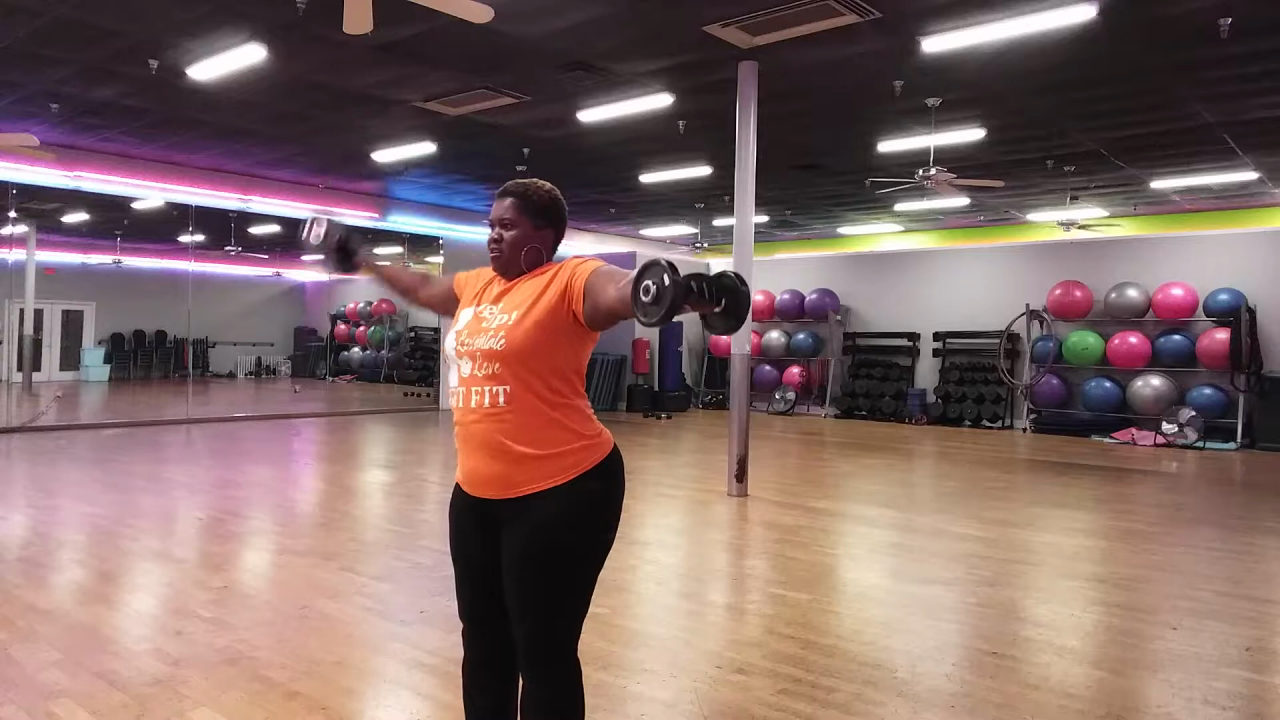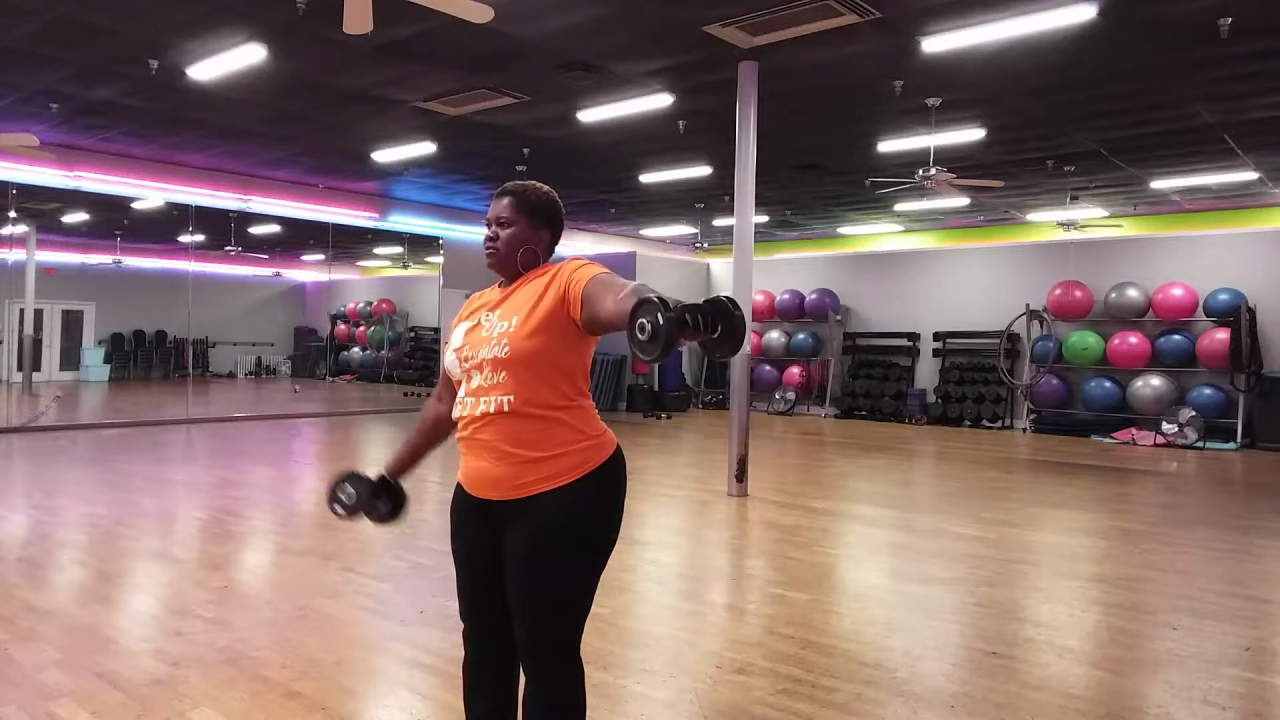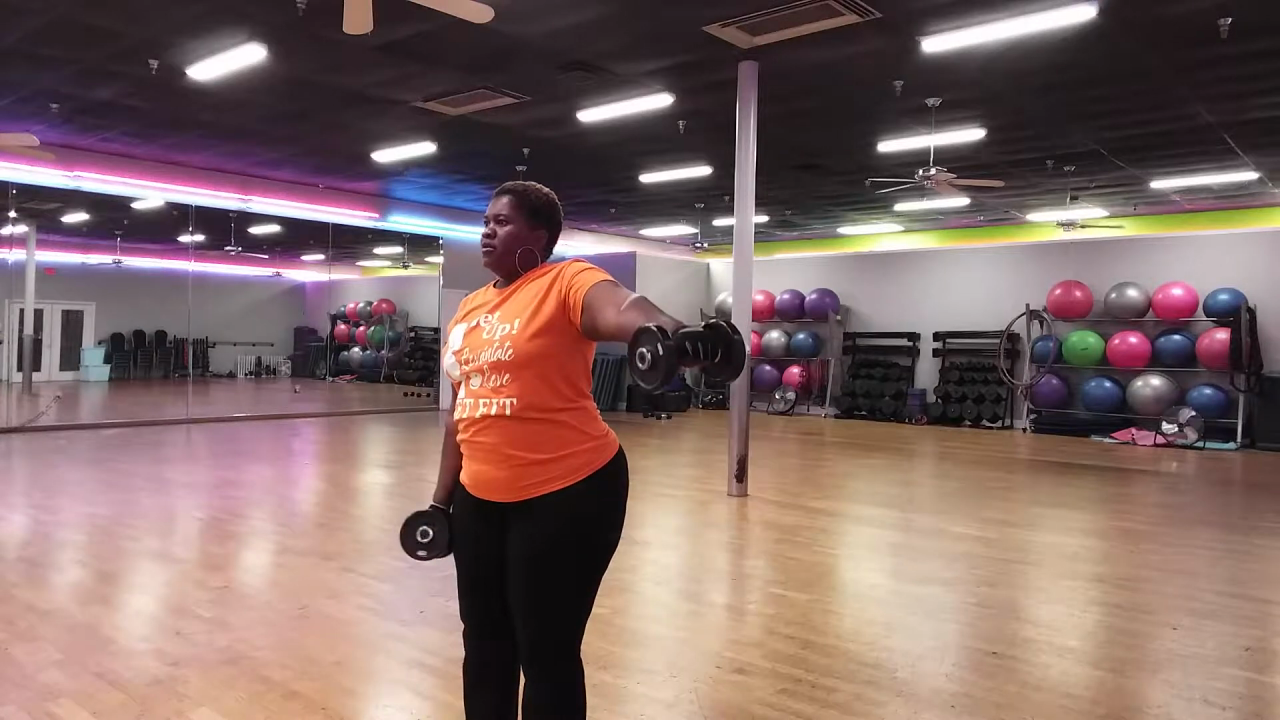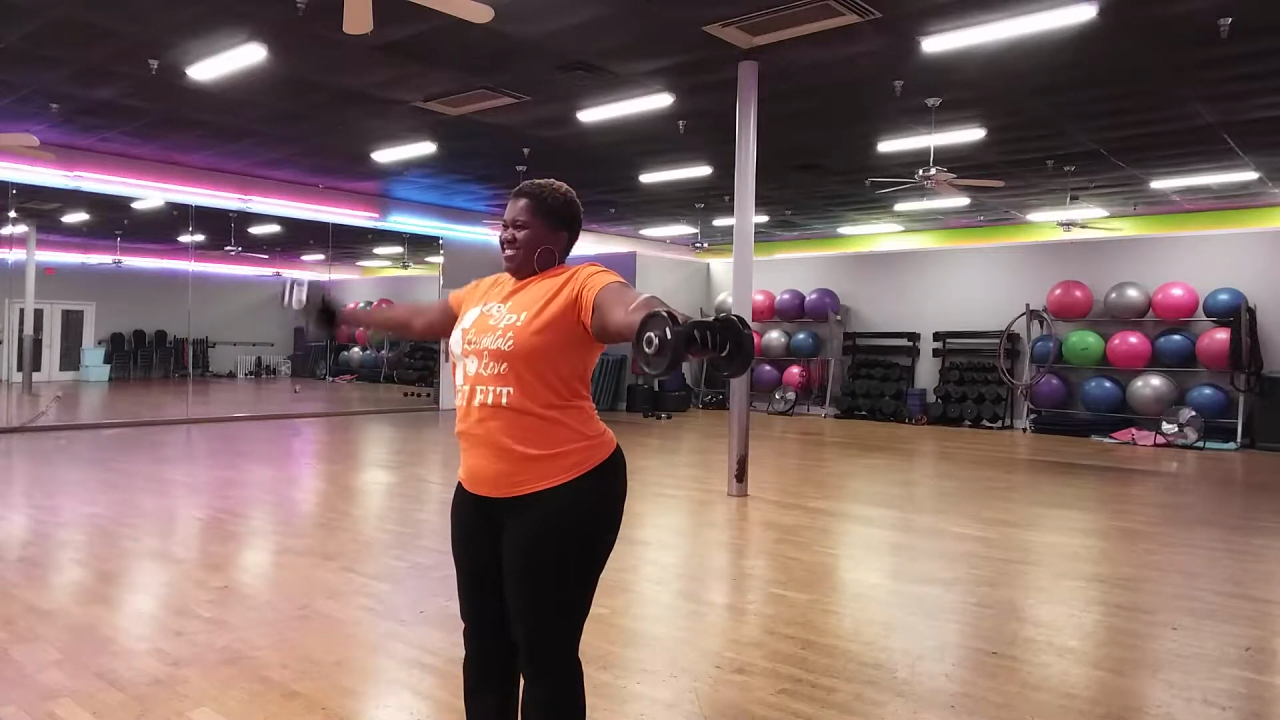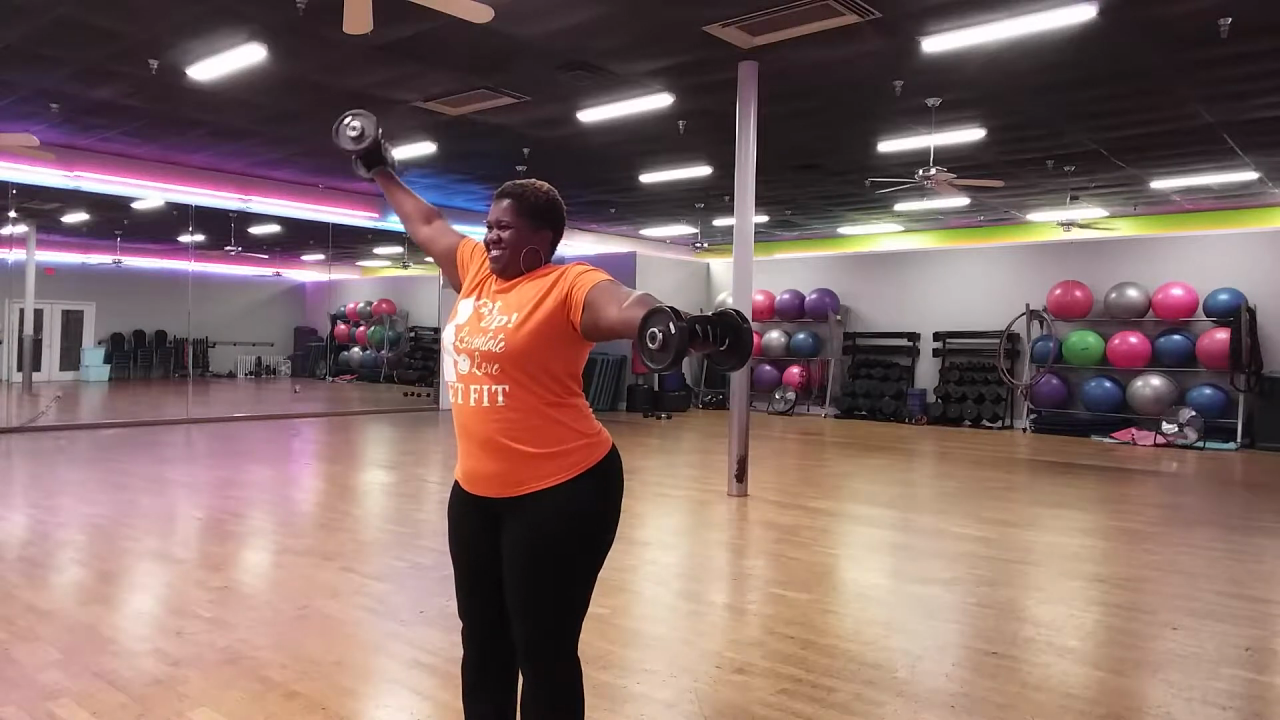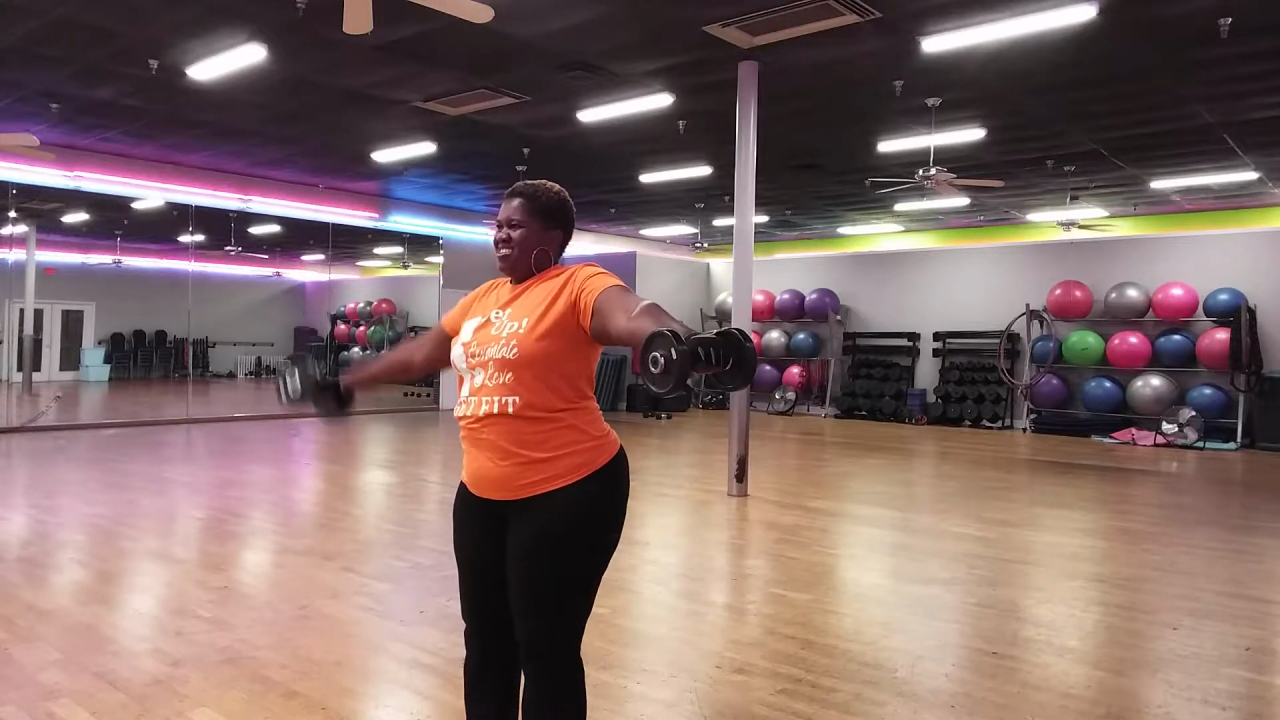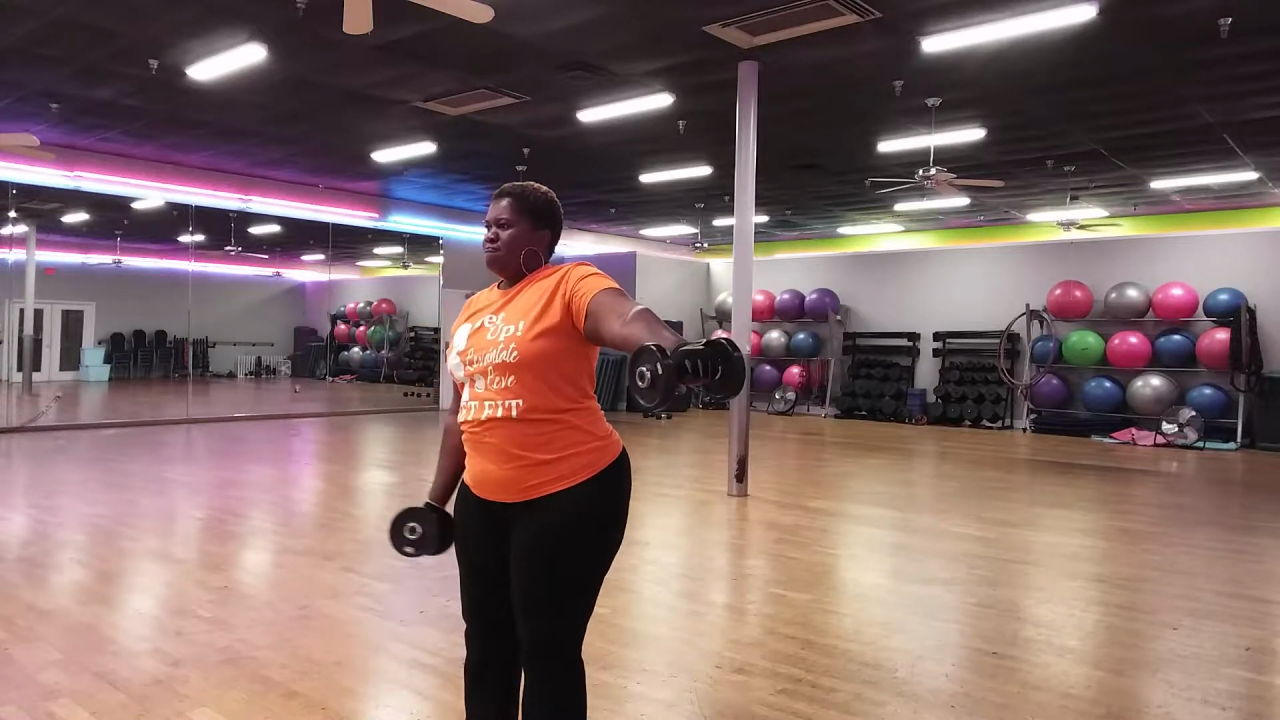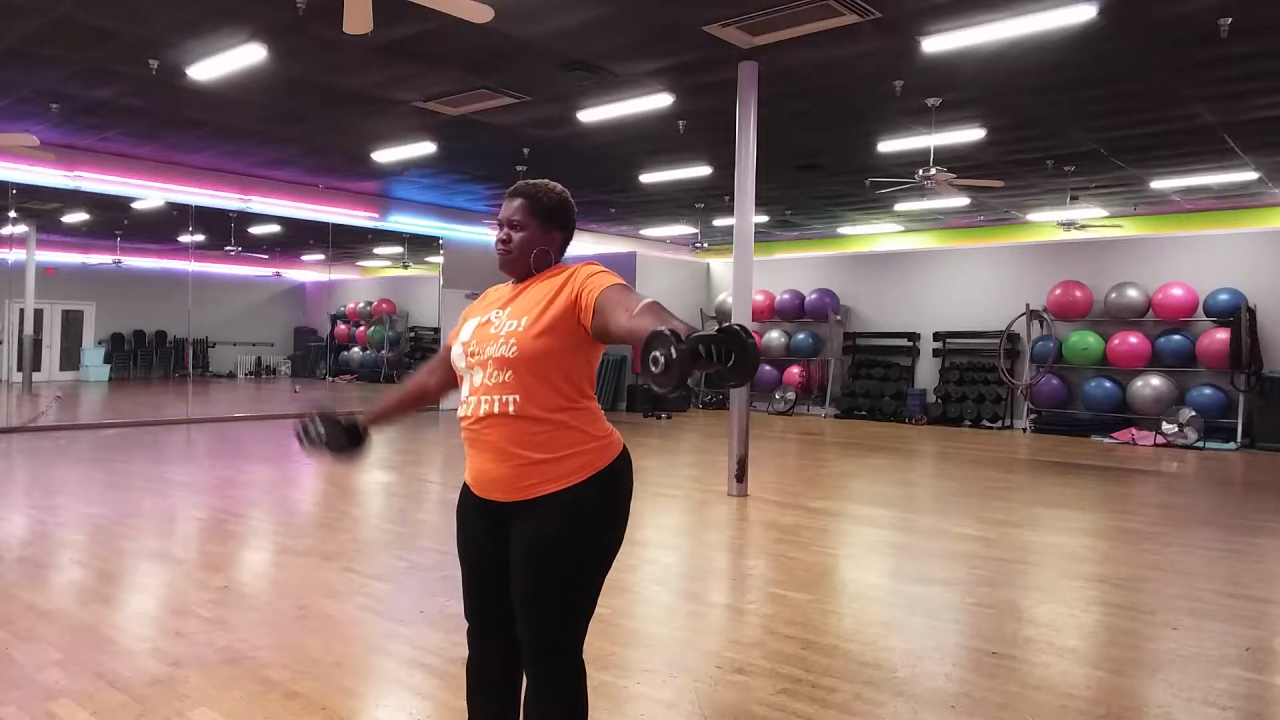
dt=0.5s
person 1, frame 1
left shoulder: (570, 280)
right shoulder: (481, 286)
left elbow: (625, 289)
right elbow: (425, 287)
right wrist: (358, 259)
left hip: (560, 493)
right hip: (477, 495)
left knee: (543, 653)
right knee: (483, 645)
person 1, frame 2
left shoulder: (567, 281)
right shoulder: (473, 307)
left elbow: (623, 299)
right elbow: (443, 402)
right wrist: (392, 471)
left hip: (563, 493)
right hip: (479, 497)
left knee: (546, 653)
right knee: (484, 646)
person 1, frame 3
left shoulder: (567, 284)
right shoulder: (467, 308)
left elbow: (623, 309)
right wrist: (442, 500)
left hip: (568, 495)
right hip: (484, 499)
left knee: (547, 653)
right knee: (485, 645)
person 1, frame 4
left shoulder: (581, 285)
right shoulder: (487, 290)
left elbow: (634, 311)
right elbow: (420, 318)
right wrist: (346, 316)
left hip: (562, 492)
right hip: (480, 493)
left knee: (545, 651)
right knee: (484, 643)
person 1, frame 5
left shoulder: (568, 285)
right shoulder: (476, 272)
left elbow: (628, 309)
right elbow: (425, 224)
right wrist: (382, 174)
left hip: (560, 492)
right hip: (477, 492)
left knee: (544, 651)
right knee: (483, 643)
person 1, frame 6
left shoulder: (578, 286)
right shoulder: (482, 299)
left elbow: (632, 315)
right elbow: (421, 353)
left wrist: (682, 340)
right wrist: (350, 380)
left hip: (566, 493)
right hip: (483, 494)
left knee: (546, 650)
right knee: (485, 643)
person 1, frame 7
left shoulder: (570, 285)
right shoulder: (471, 310)
left elbow: (623, 317)
left wrist: (677, 352)
right wrist: (438, 497)
left hip: (570, 494)
right hip: (485, 499)
left knee: (548, 650)
right knee: (486, 643)
person 1, frame 8
left shoulder: (579, 285)
right shoulder: (485, 305)
left elbow: (635, 314)
right elbow: (436, 375)
left wrist: (685, 338)
right wrist: (366, 420)
left hip: (568, 493)
right hip: (485, 496)
left knee: (547, 651)
right knee: (487, 643)
